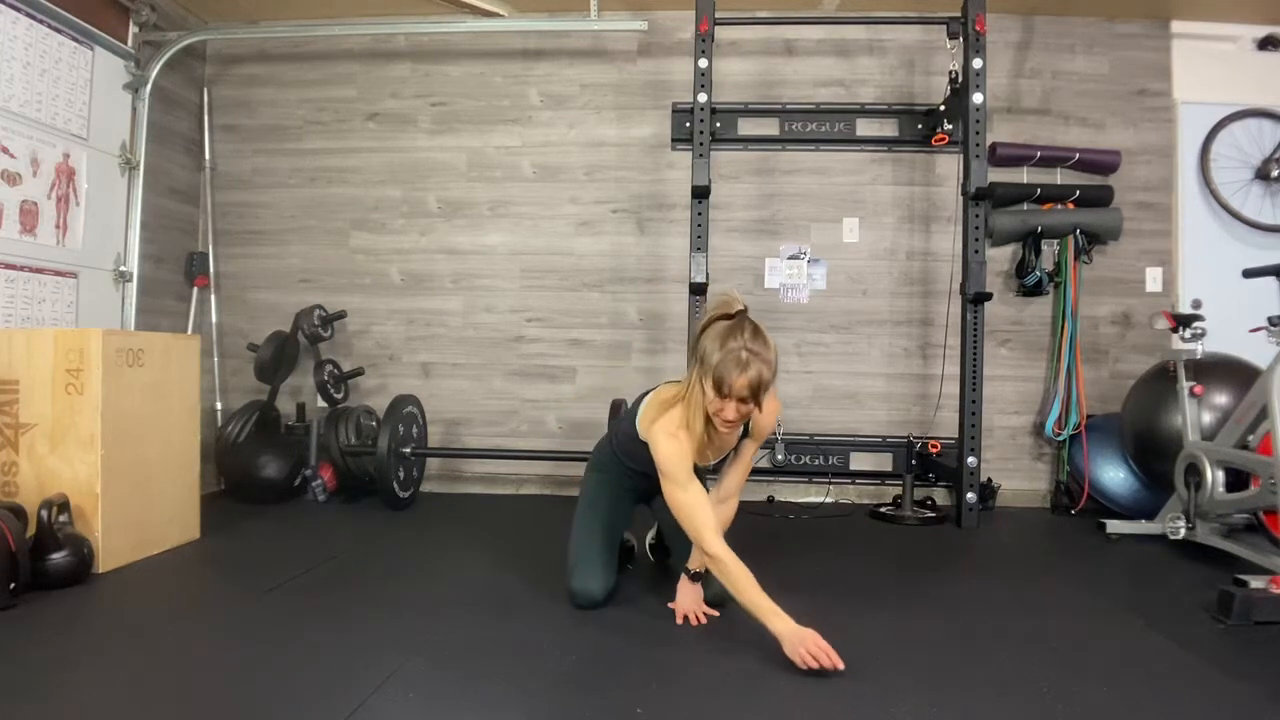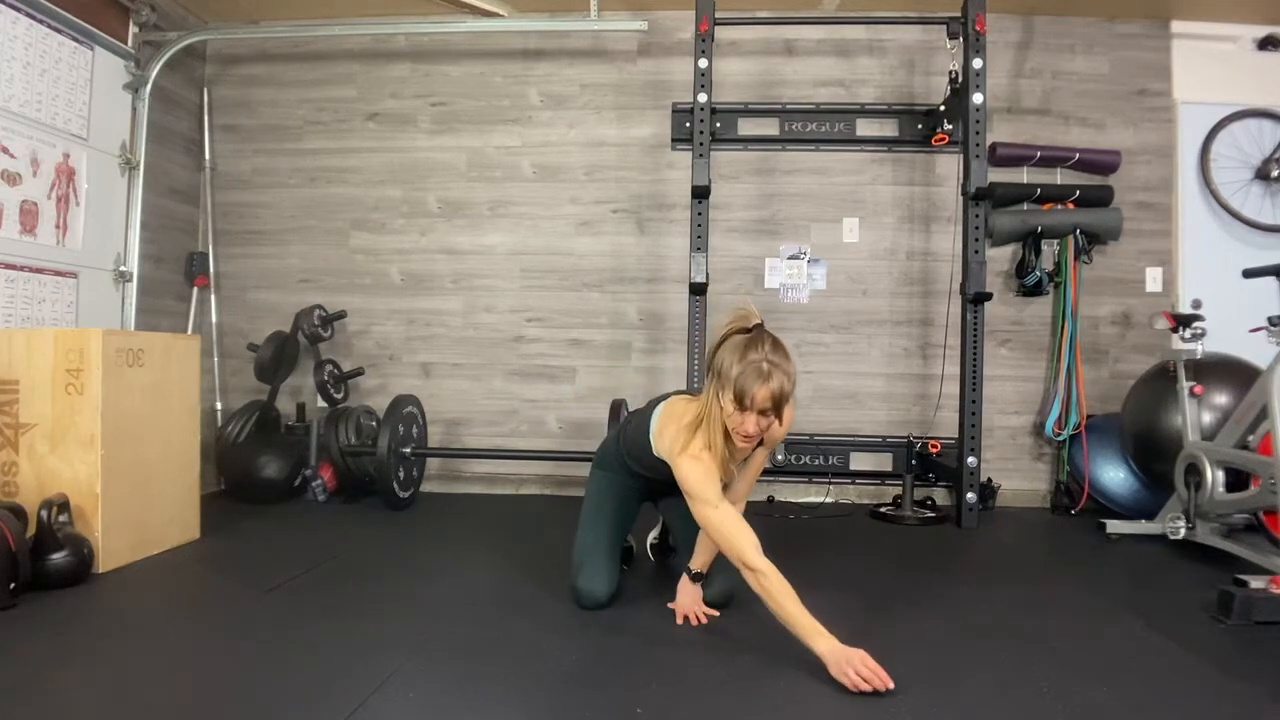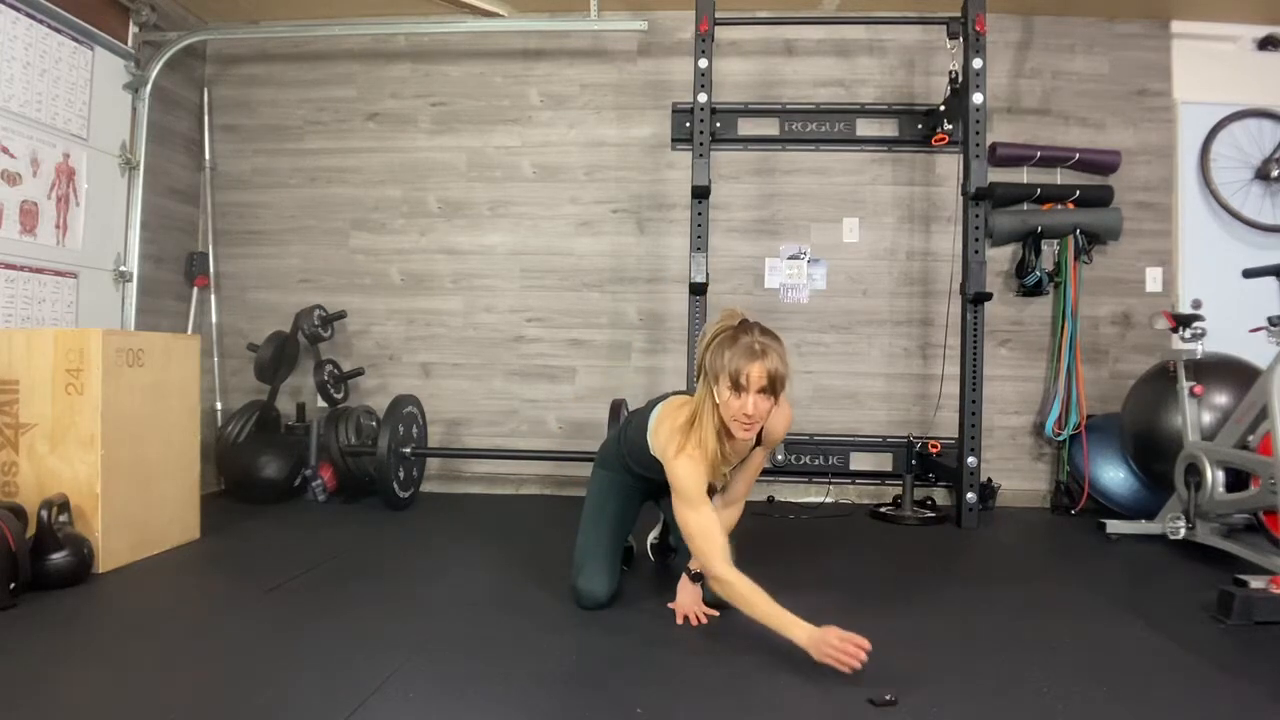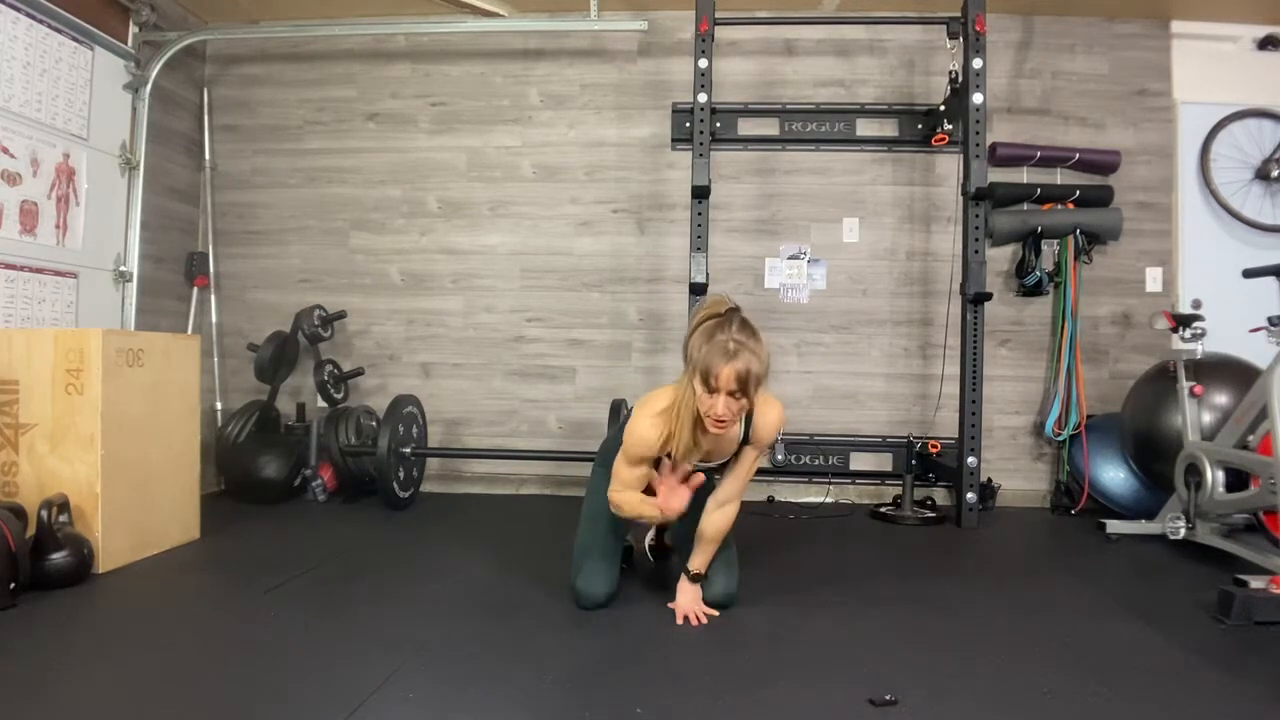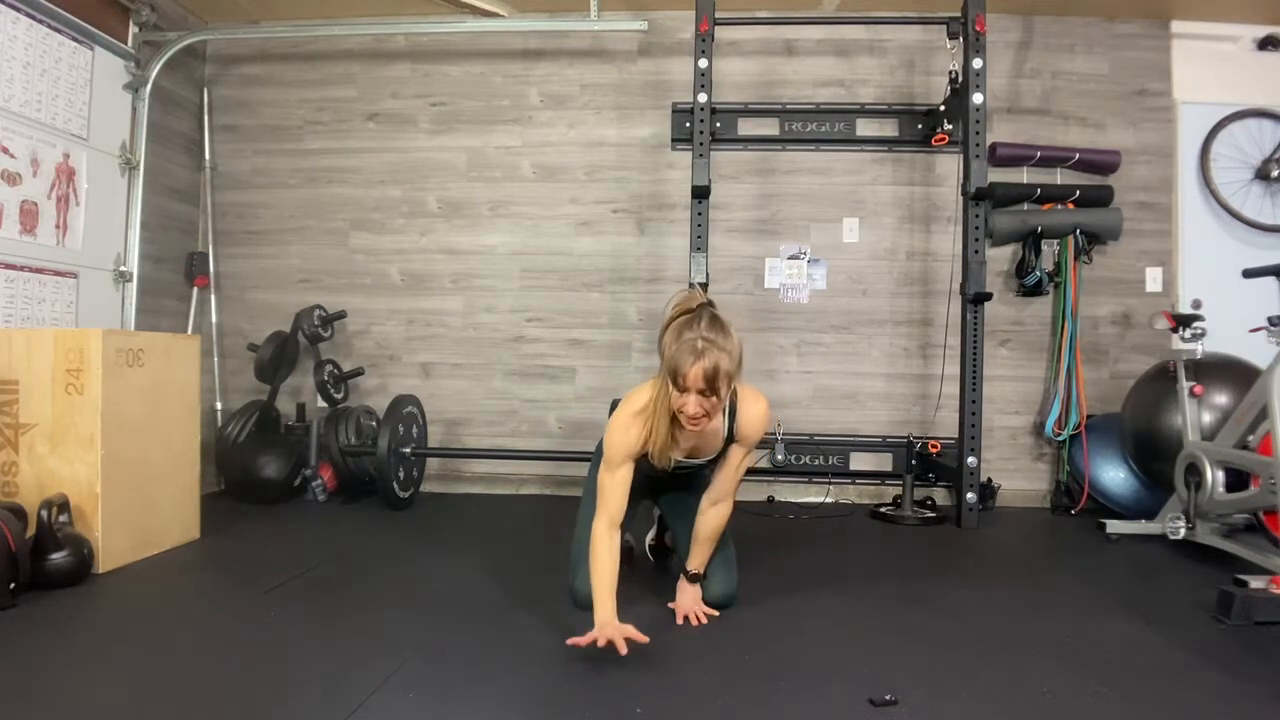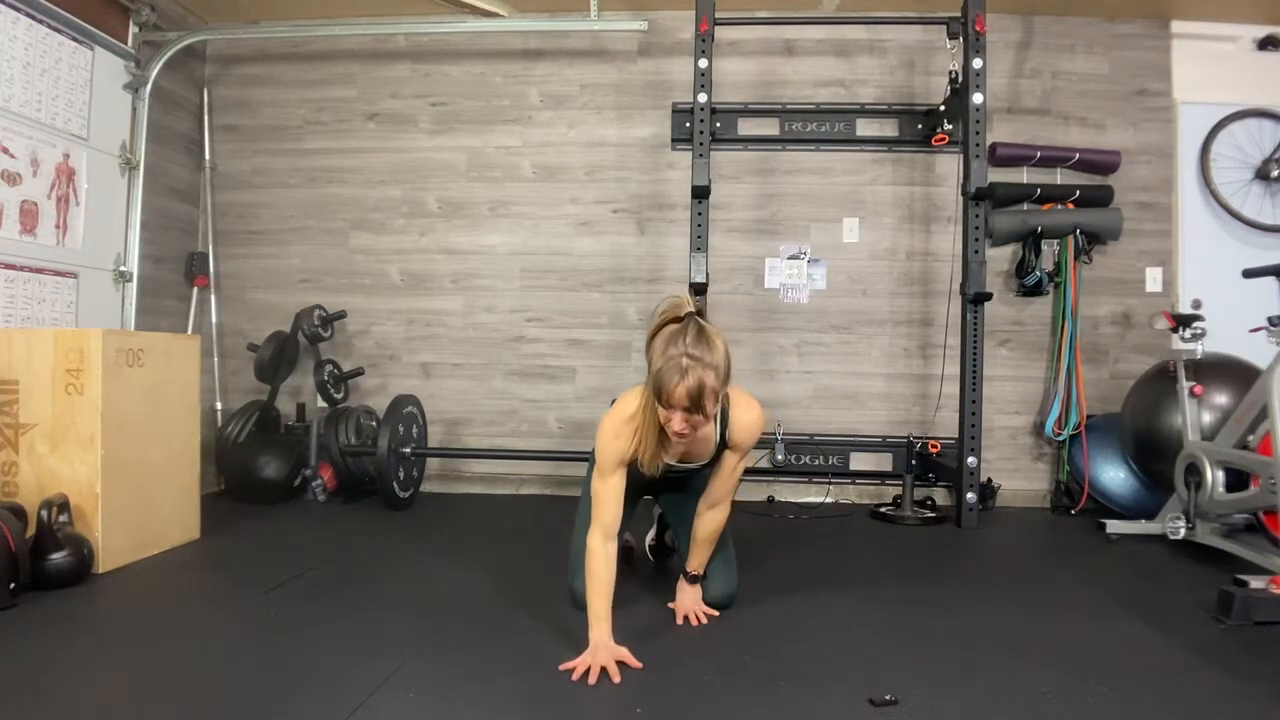
dt=0.4s
person 1, frame 1
left shoulder: (764, 412)
right shoulder: (671, 426)
left elbow: (725, 498)
right elbow: (713, 546)
left wrist: (692, 575)
right wrist: (786, 630)
left hip: (683, 477)
right hip: (618, 472)
left knee: (714, 591)
right knee: (589, 592)
left ankle: (663, 543)
right ankle: (618, 544)
person 1, frame 2
left shoulder: (774, 423)
right shoulder: (691, 446)
left elbow: (732, 504)
right elbow: (753, 564)
left wrist: (693, 575)
right wrist: (830, 650)
left hip: (677, 481)
right hip: (623, 470)
left knee: (718, 590)
right knee: (593, 592)
left ankle: (666, 540)
right ankle: (618, 541)
person 1, frame 3
left shoulder: (776, 420)
right shoulder: (686, 444)
left elbow: (730, 503)
right elbow: (720, 571)
left wrist: (692, 576)
right wrist: (807, 635)
left hip: (689, 478)
right hip: (625, 470)
left knee: (714, 590)
right knee: (593, 592)
left ankle: (669, 537)
right ankle: (622, 543)
person 1, frame 4
left shoulder: (767, 418)
right shoulder: (652, 421)
left elbow: (726, 501)
right elbow: (618, 494)
left wrist: (692, 575)
right wrist: (659, 509)
left hip: (690, 478)
right hip: (627, 466)
left knee: (720, 593)
right knee: (591, 593)
left ankle: (665, 541)
person 1, frame 5
left shoulder: (751, 413)
right shoulder: (634, 416)
left elbow: (718, 501)
right elbow: (606, 523)
left wrist: (691, 577)
right wrist: (606, 619)
left hip: (691, 479)
right hip: (627, 471)
left knee: (719, 593)
right knee: (585, 593)
left ankle: (666, 535)
right ankle: (628, 546)
person 1, frame 6
left shoulder: (745, 418)
right shoulder: (623, 421)
left elbow: (715, 505)
right elbow: (602, 534)
left wrist: (690, 579)
right wrist: (600, 639)
left hip: (690, 478)
right hip: (626, 472)
left knee: (719, 593)
right knee: (584, 593)
left ankle: (667, 533)
